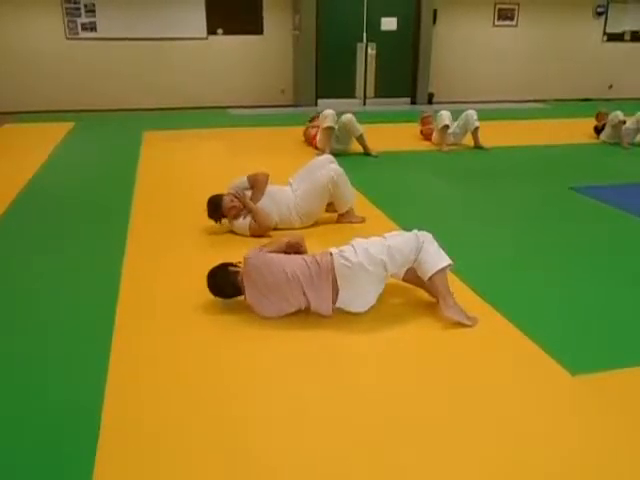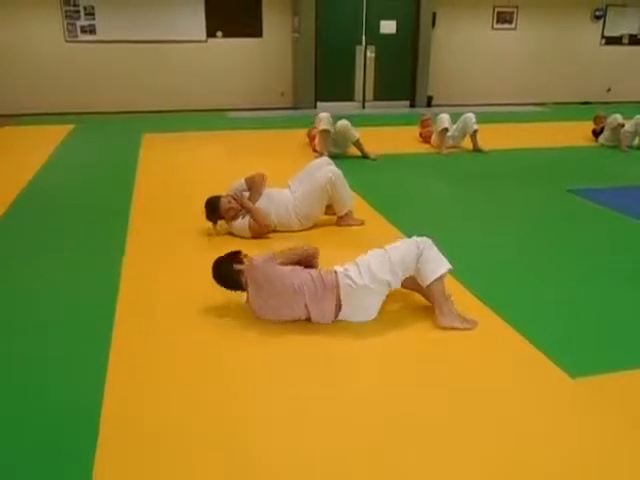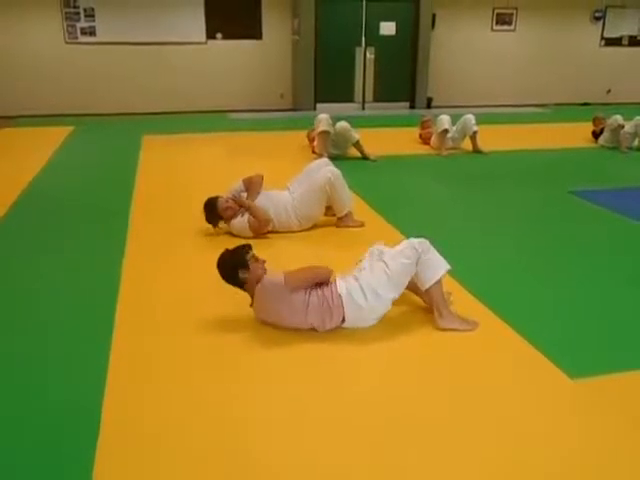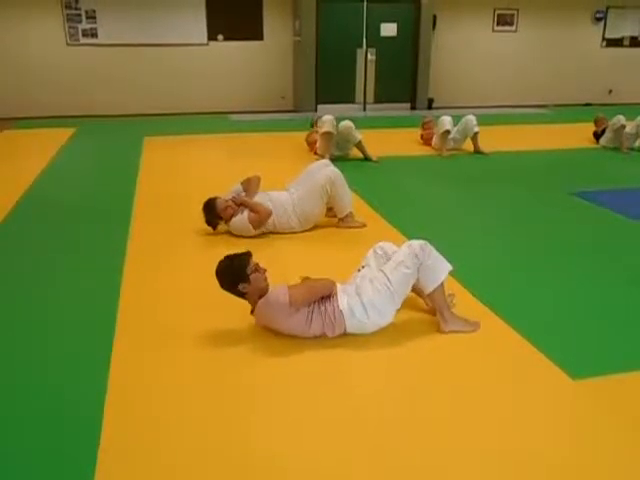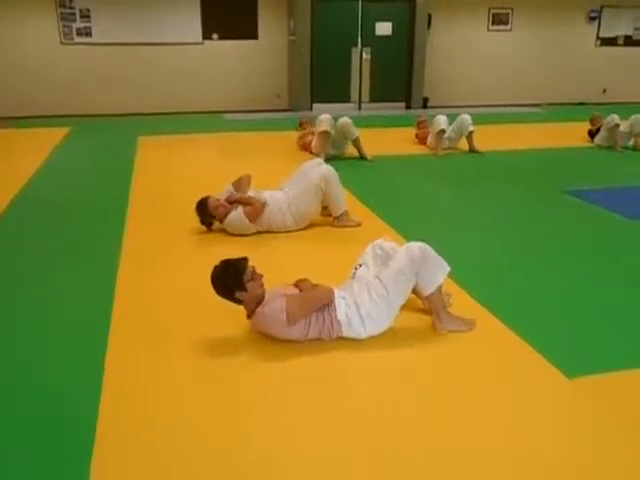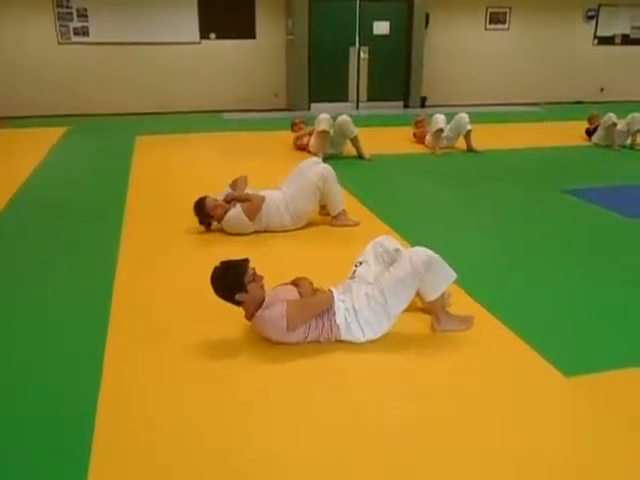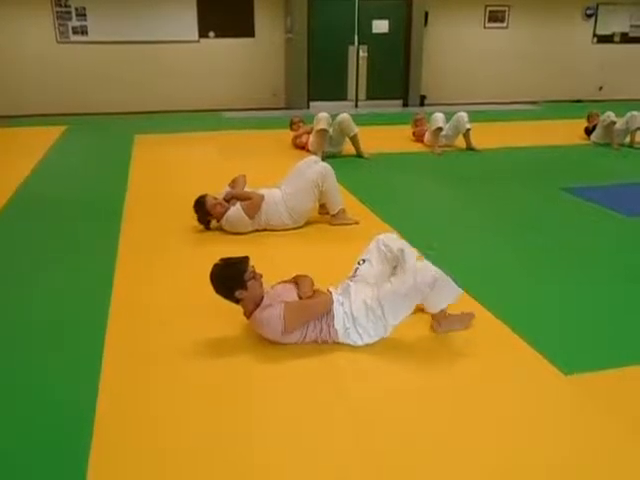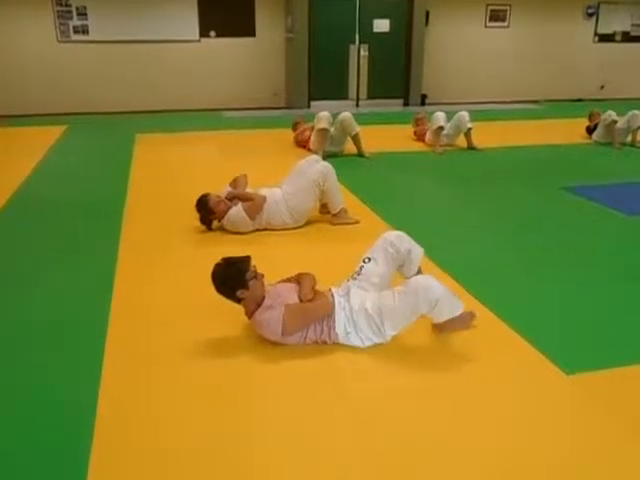
dt=0.2s
person 1, frame 1
left shoulder: (259, 307)
right shoulder: (253, 263)
right elbow: (296, 240)
left hip: (349, 298)
left knee: (396, 255)
right knee: (420, 239)
left ankle: (436, 291)
right ankle: (447, 303)
person 1, frame 2
left shoulder: (257, 307)
right shoulder: (260, 269)
right elbow: (311, 252)
left wrist: (303, 268)
left hip: (346, 309)
right hip: (348, 286)
left knee: (380, 255)
right knee: (420, 246)
left ankle: (431, 295)
right ankle: (444, 311)
person 1, frame 3
left shoulder: (261, 308)
right shoulder: (268, 288)
right elbow: (325, 272)
left wrist: (308, 276)
right wrist: (317, 273)
left hip: (349, 304)
right hip: (355, 300)
left knee: (380, 251)
right knee: (418, 247)
left ankle: (430, 298)
right ankle: (444, 314)
person 1, frame 4
left shoulder: (262, 309)
right shoulder: (272, 303)
right elbow: (327, 286)
left wrist: (307, 286)
right wrist: (312, 284)
left hip: (349, 298)
right hip: (361, 310)
left knee: (384, 249)
right knee: (419, 249)
left ankle: (431, 299)
right ankle: (447, 317)
person 1, frame 5
left shoulder: (264, 303)
right shoulder: (271, 315)
left elbow: (302, 286)
right elbow: (324, 294)
left wrist: (302, 287)
right wrist: (311, 288)
left hip: (348, 297)
right hip: (361, 315)
left knee: (382, 247)
right knee: (418, 251)
left ankle: (428, 299)
right ankle: (443, 318)
person 1, frame 6
left shoulder: (263, 302)
right shoulder: (270, 320)
left elbow: (302, 283)
right elbow: (324, 300)
left wrist: (302, 287)
right wrist: (310, 292)
left hip: (347, 296)
right hip: (360, 319)
left knee: (383, 245)
right knee: (422, 258)
left ankle: (428, 298)
right ankle: (442, 318)
person 1, frame 7
left shoulder: (263, 298)
right shoulder: (268, 320)
left elbow: (303, 280)
right elbow: (323, 302)
left wrist: (303, 289)
right wrist: (309, 293)
left hip: (347, 295)
right hip: (357, 322)
left knee: (387, 242)
right knee: (424, 272)
left ankle: (427, 298)
right ankle: (442, 319)
person 1, frame 8
left shoulder: (264, 295)
right shoulder: (268, 322)
left elbow: (305, 278)
right elbow: (324, 305)
left wrist: (305, 289)
right wrist: (311, 294)
left hip: (348, 296)
right hip: (356, 324)
left knee: (394, 241)
right knee: (426, 289)
left ankle: (430, 302)
right ankle: (446, 320)
person 2, frame 1
left shoulder: (235, 191)
right shoulder: (239, 224)
left elbow: (262, 176)
right elbow: (267, 226)
left wrist: (252, 200)
right wrist: (249, 205)
left hip: (292, 190)
right hip: (299, 210)
left knee: (327, 160)
right knee: (334, 172)
left ankle: (333, 203)
right ankle: (346, 214)
person 2, frame 2
left shoulder: (234, 193)
right shoulder: (238, 225)
left elbow: (260, 177)
right elbow: (266, 225)
left wrist: (250, 202)
right wrist: (247, 205)
left hip: (291, 194)
right hip: (298, 212)
left knee: (325, 162)
right knee: (332, 174)
left ankle: (331, 206)
right ankle: (345, 216)
person 2, frame 3
left shoulder: (233, 195)
right shoulder: (237, 225)
left elbow: (258, 178)
right elbow: (265, 220)
left wrist: (248, 200)
right wrist: (246, 204)
left hip: (290, 196)
right hip: (298, 213)
left knee: (324, 163)
right knee: (332, 174)
left ankle: (331, 207)
right ankle: (344, 217)
person 2, frame 4
left shoulder: (233, 197)
right shoulder: (237, 224)
left elbow: (255, 179)
right elbow: (266, 213)
left wrist: (247, 199)
right wrist: (245, 202)
left hip: (291, 197)
right hip: (298, 214)
left knee: (324, 165)
right knee: (332, 175)
left ankle: (332, 208)
right ankle: (345, 218)
person 2, frame 5
left shoulder: (227, 198)
right shoulder: (233, 222)
left elbow: (246, 178)
right elbow: (261, 204)
left wrist: (238, 197)
right wrist: (238, 199)
left hip: (285, 197)
right hip: (293, 212)
left knee: (317, 163)
right knee: (327, 173)
left ankle: (327, 207)
right ankle: (340, 217)
person 2, frame 6
left shoulder: (225, 202)
right shoulder: (232, 221)
left elbow: (242, 179)
right elbow: (259, 199)
left wrist: (235, 195)
right wrist: (237, 196)
left hip: (283, 198)
right hip: (291, 212)
left knee: (314, 162)
right knee: (324, 172)
left ankle: (325, 206)
right ankle: (338, 216)
person 2, frame 7
left shoulder: (225, 200)
right shoulder: (232, 219)
left elbow: (241, 178)
right elbow: (258, 198)
left wrist: (235, 193)
right wrist: (236, 194)
left hip: (282, 196)
right hip: (290, 210)
left knee: (314, 161)
right knee: (323, 170)
left ankle: (324, 205)
right ankle: (337, 215)
person 2, frame 8
left shoulder: (226, 199)
right shoulder: (233, 219)
left elbow: (241, 178)
right elbow: (260, 199)
left wrist: (236, 193)
right wrist: (238, 195)
left hip: (283, 195)
right hip: (291, 209)
left knee: (314, 160)
right knee: (324, 169)
left ankle: (326, 205)
right ankle: (338, 214)
